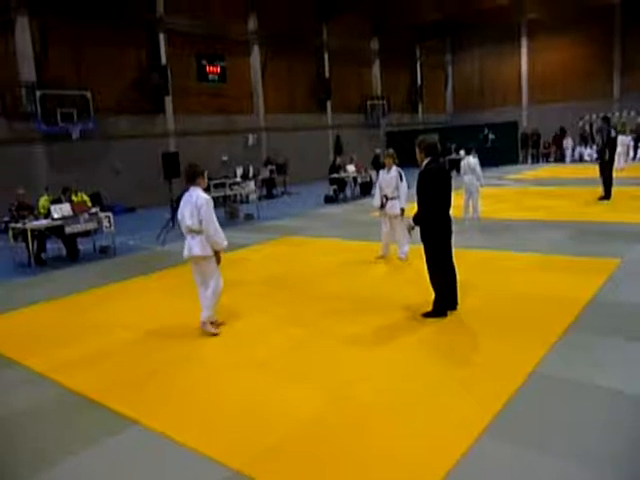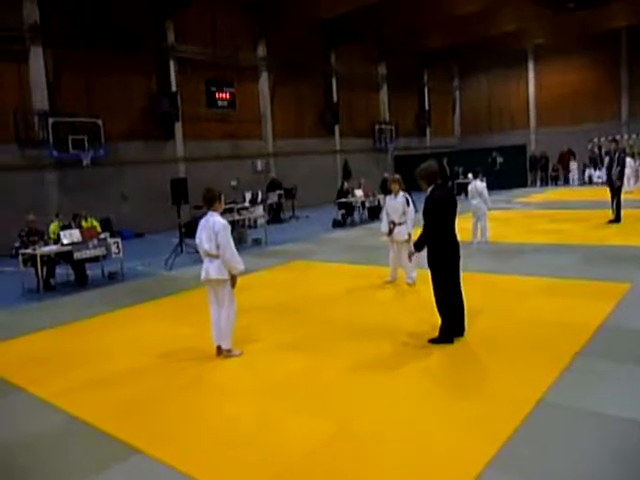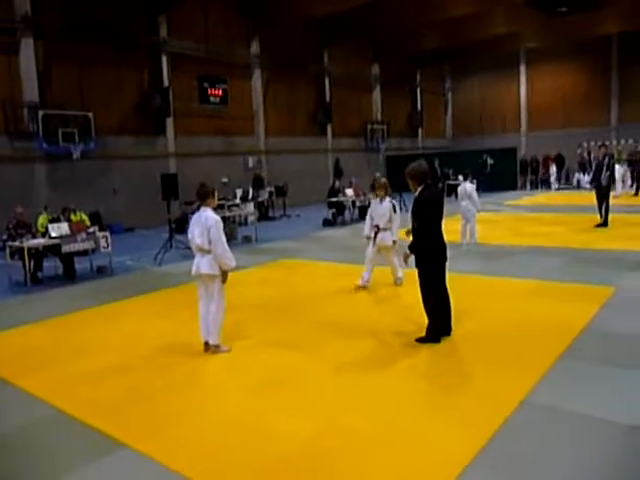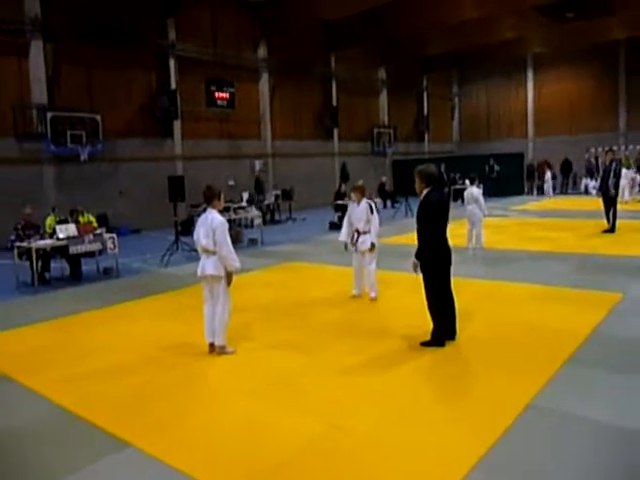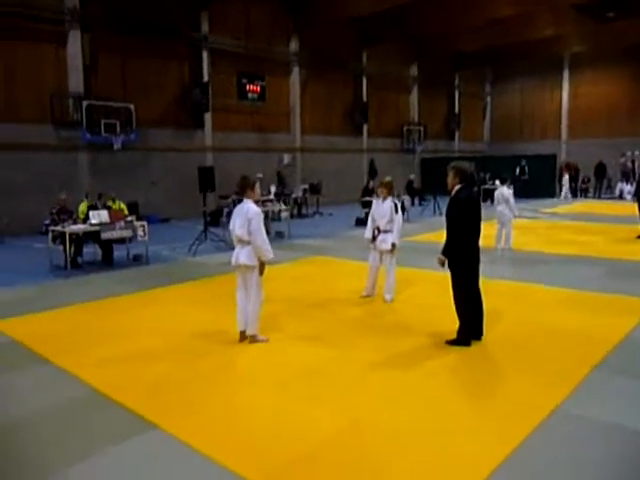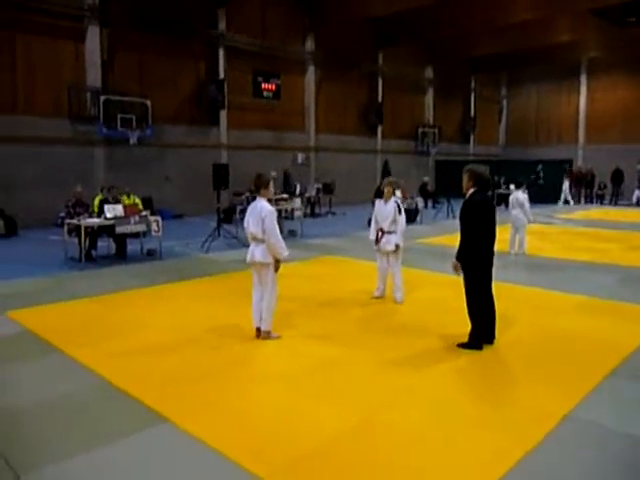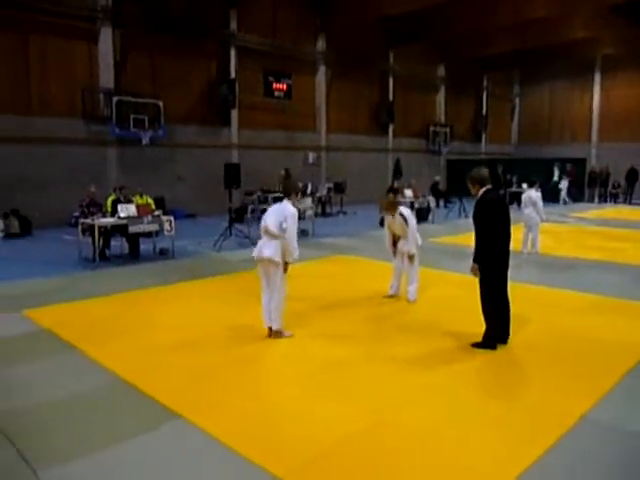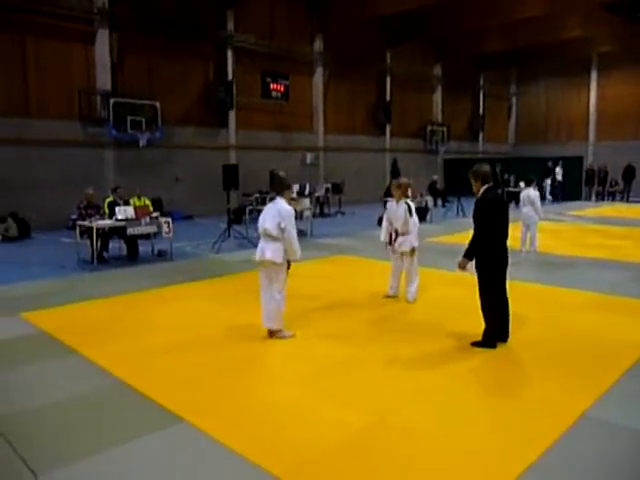
dt=0.5s
person 1, frame 1
left shoulder: (427, 172)
right shoulder: (441, 168)
left elbow: (426, 203)
left wrist: (415, 221)
left hip: (432, 226)
right hip: (443, 222)
left knee: (436, 267)
right knee: (446, 263)
left ankle: (440, 307)
right ankle: (450, 302)
person 1, frame 2
left shoulder: (433, 198)
right shoulder: (447, 192)
left elbow: (430, 229)
left wrist: (416, 247)
left hip: (440, 251)
right hip: (451, 247)
left knee: (443, 293)
right knee: (454, 289)
left ankle: (447, 333)
right ankle: (458, 328)
person 1, frame 3
left shoulder: (423, 198)
right shoulder: (435, 191)
left elbow: (423, 230)
left wrist: (410, 249)
right wrist: (413, 229)
left hip: (428, 252)
right hip: (438, 248)
left knee: (430, 293)
right knee: (440, 289)
left ankle: (434, 333)
right ankle: (445, 327)
person 1, frame 4
left shoulder: (428, 202)
right shoulder: (441, 196)
left elbow: (427, 234)
left wrist: (418, 257)
left hip: (432, 256)
right hip: (442, 252)
left knee: (434, 297)
right knee: (445, 293)
left ankle: (439, 336)
right ankle: (450, 331)
person 1, frame 5
left shoulder: (458, 198)
right shoulder: (471, 195)
left elbow: (455, 231)
left wrist: (445, 253)
left hip: (460, 254)
right hip: (472, 251)
left knee: (462, 295)
right knee: (472, 292)
left ankle: (465, 336)
right ankle: (476, 331)
person 1, frame 6
left shoulder: (472, 202)
right shoulder: (487, 199)
left elbow: (468, 234)
left wrist: (459, 258)
left hip: (474, 257)
right hip: (486, 255)
left knee: (475, 298)
right knee: (485, 295)
left ankle: (476, 340)
right ankle: (488, 335)
person 1, frame 7
left shoulder: (483, 202)
right shoulder: (498, 197)
left elbow: (482, 235)
left wrist: (476, 261)
left hip: (489, 258)
right hip: (502, 254)
left knee: (489, 298)
right knee: (500, 294)
left ankle: (491, 339)
right ankle: (502, 335)
person 1, frame 8
left shoulder: (484, 201)
right shoulder: (498, 197)
left elbow: (480, 233)
left wrist: (467, 257)
left hip: (488, 256)
right hip: (500, 254)
left knee: (488, 297)
right knee: (500, 293)
left ankle: (490, 337)
right ankle: (501, 333)
person 2, frame 1
left shoulder: (185, 198)
right shoulder: (203, 198)
left elbow: (182, 222)
right elbow: (210, 226)
right wrist: (218, 247)
left hip: (191, 245)
right hip: (204, 245)
left knee: (203, 283)
right knee: (215, 283)
left ankle: (211, 319)
right ankle: (206, 320)
person 2, frame 2
left shoulder: (203, 223)
right shoulder: (221, 223)
right elbow: (227, 251)
right wrist: (234, 271)
left hip: (208, 268)
right hip: (221, 269)
left knee: (215, 308)
right knee: (227, 309)
left ankle: (219, 346)
right ankle: (226, 348)
person 2, frame 3
left shoulder: (195, 218)
right shoulder: (213, 219)
left elbow: (192, 241)
right elbow: (219, 246)
right wrist: (226, 267)
left hip: (199, 264)
right hip: (212, 265)
left knee: (205, 303)
right knee: (216, 304)
left ankle: (207, 341)
right ankle: (214, 343)
person 2, frame 4
left shoulder: (201, 219)
right shoulder: (219, 221)
right elbow: (224, 248)
right wrist: (230, 268)
left hip: (205, 265)
right hip: (217, 266)
left knee: (209, 304)
right knee: (222, 306)
left ankle: (211, 343)
right ankle: (220, 345)
person 2, frame 5
left shoulder: (238, 209)
right shoulder: (254, 211)
right elbow: (258, 238)
right wrist: (264, 259)
left hip: (239, 254)
right hip: (251, 256)
left knee: (242, 294)
right knee: (254, 296)
left ankle: (243, 331)
right ankle: (252, 334)
person 2, frame 6
left shoulder: (252, 207)
right shoulder: (268, 209)
right elbow: (272, 236)
right wrist: (278, 256)
left hip: (254, 252)
right hip: (266, 253)
left knee: (258, 290)
right knee: (269, 292)
left ankle: (258, 327)
right ankle: (266, 330)
person 2, frame 7
left shoulder: (274, 208)
right shoulder: (291, 211)
right elbow: (289, 238)
right wrist: (288, 260)
left hip: (262, 249)
right hip: (274, 251)
left knee: (268, 290)
right knee: (278, 291)
left ankle: (271, 327)
right ankle: (277, 329)
person 2, frame 8
left shoulder: (268, 207)
right shoulder: (287, 210)
right elbow: (290, 236)
right wrist: (292, 258)
left hip: (263, 250)
right hip: (276, 252)
left knee: (266, 290)
right knee: (278, 291)
left ankle: (270, 327)
right ankle: (277, 329)
person 3, frame 1
left shoulder: (398, 172)
right shoulder: (382, 173)
left elbow: (403, 190)
right elbow: (378, 189)
left wrist: (402, 206)
right wrist: (378, 204)
left hip: (395, 204)
right hip: (385, 204)
left knee: (399, 229)
right knee: (385, 229)
left ankle: (403, 252)
right ankle: (385, 252)
person 3, frame 2
left shoulder: (405, 197)
right shoulder: (388, 198)
left elbow: (410, 215)
right elbow: (385, 215)
left wrist: (409, 231)
right wrist: (386, 230)
left hip: (402, 229)
right hip: (392, 230)
left knee: (406, 255)
right knee: (393, 255)
left ankle: (410, 278)
right ankle: (392, 276)
person 3, frame 3
left shoulder: (391, 204)
right shoulder: (374, 202)
left elbow: (396, 221)
right elbow: (369, 217)
left wrist: (394, 237)
right wrist: (367, 233)
left hip: (386, 235)
right hip: (375, 234)
left knee: (392, 258)
right knee: (369, 257)
left ankle: (398, 278)
right ankle: (365, 281)
person 3, frame 4
left shoulder: (369, 205)
right shoulder: (352, 206)
left elbow: (374, 223)
right elbow: (347, 222)
left wrist: (373, 241)
right wrist: (345, 239)
left hip: (367, 238)
right hip: (356, 239)
left knee: (369, 264)
right knee: (357, 266)
left ankle: (373, 292)
right ankle: (357, 290)
person 3, frame 5
left shoulder: (394, 204)
right shoulder: (376, 202)
left elbow: (398, 223)
right elbow: (371, 219)
left wrist: (394, 241)
right wrist: (370, 236)
left hip: (388, 238)
right hip: (376, 237)
left knee: (389, 267)
right knee: (373, 265)
left ankle: (388, 295)
right ankle: (369, 290)
person 3, frame 6
left shoulder: (396, 204)
right shoulder: (378, 203)
left elbow: (401, 224)
right elbow: (375, 220)
left wrist: (398, 242)
right wrist: (374, 237)
left hip: (392, 238)
right hip: (381, 238)
left knee: (395, 267)
right knee: (381, 266)
left ankle: (398, 295)
right ankle: (380, 292)
person 3, frame 7
left shoulder: (404, 214)
right shoulder: (388, 215)
left elbow: (411, 233)
right elbow: (389, 231)
left wrist: (411, 251)
right wrist: (391, 247)
left hip: (410, 242)
right hip: (398, 242)
left knee: (411, 268)
right knee: (397, 266)
left ankle: (411, 294)
right ankle: (394, 291)
person 3, frame 8
left shoulder: (408, 206)
right shoulder: (390, 204)
left elbow: (414, 226)
right elbow: (386, 222)
left wrist: (413, 244)
right wrist: (385, 239)
left hip: (407, 240)
right hip: (395, 239)
left knee: (410, 268)
right knee: (396, 267)
left ankle: (411, 295)
right ankle: (393, 291)
